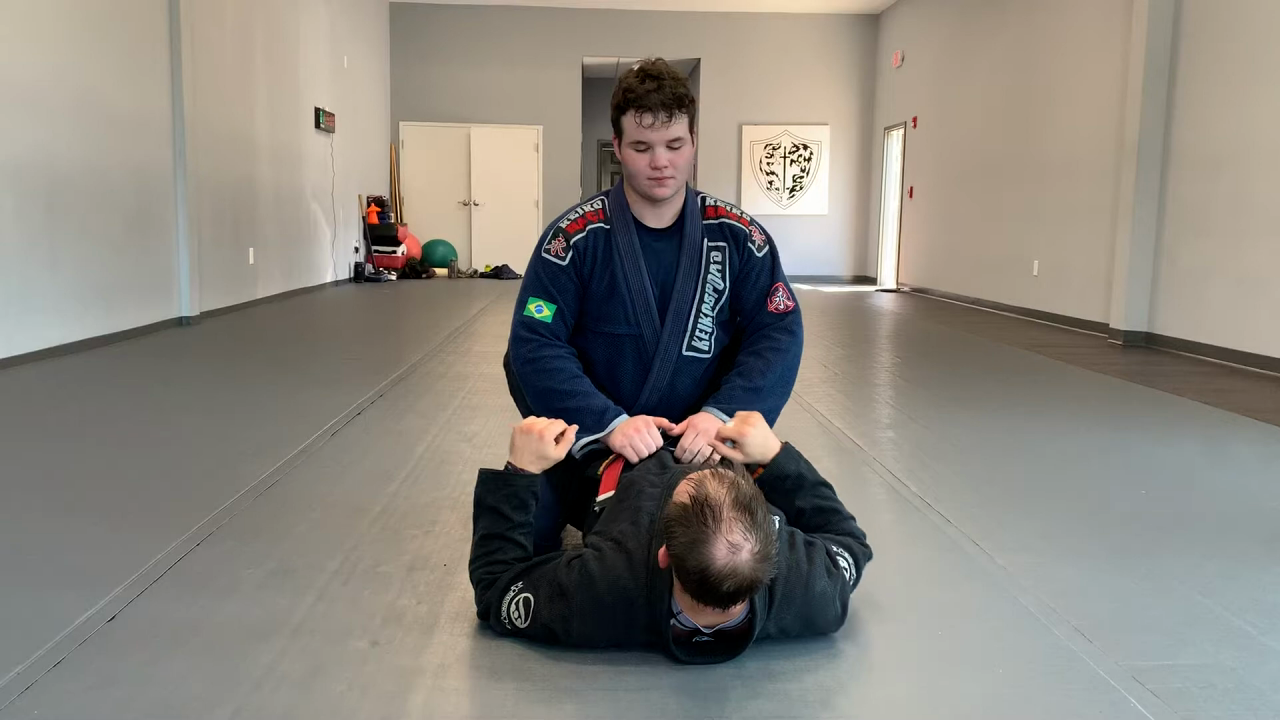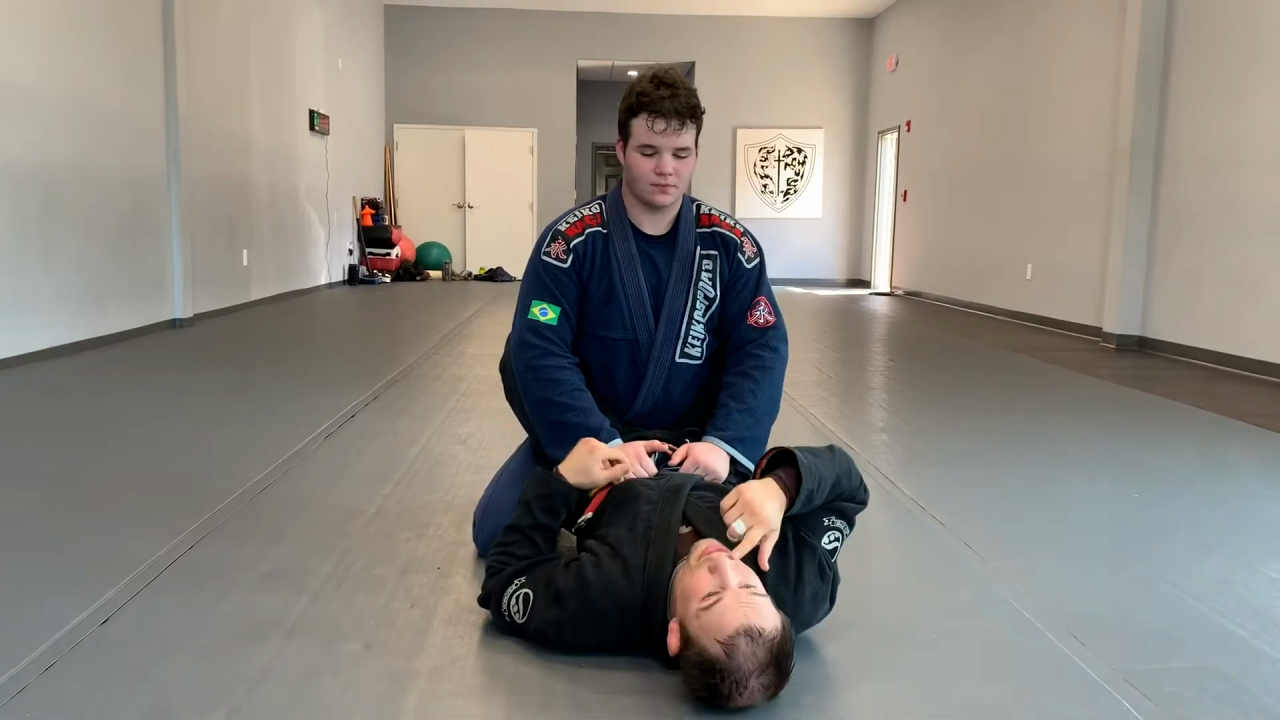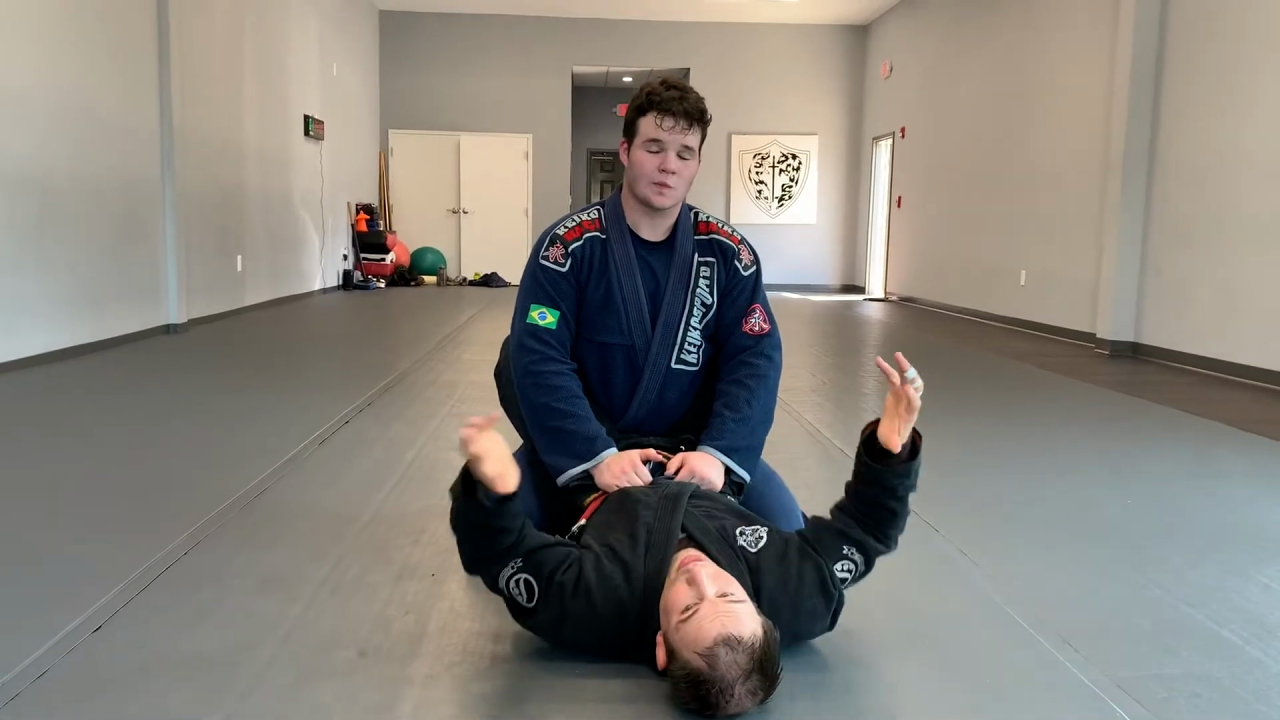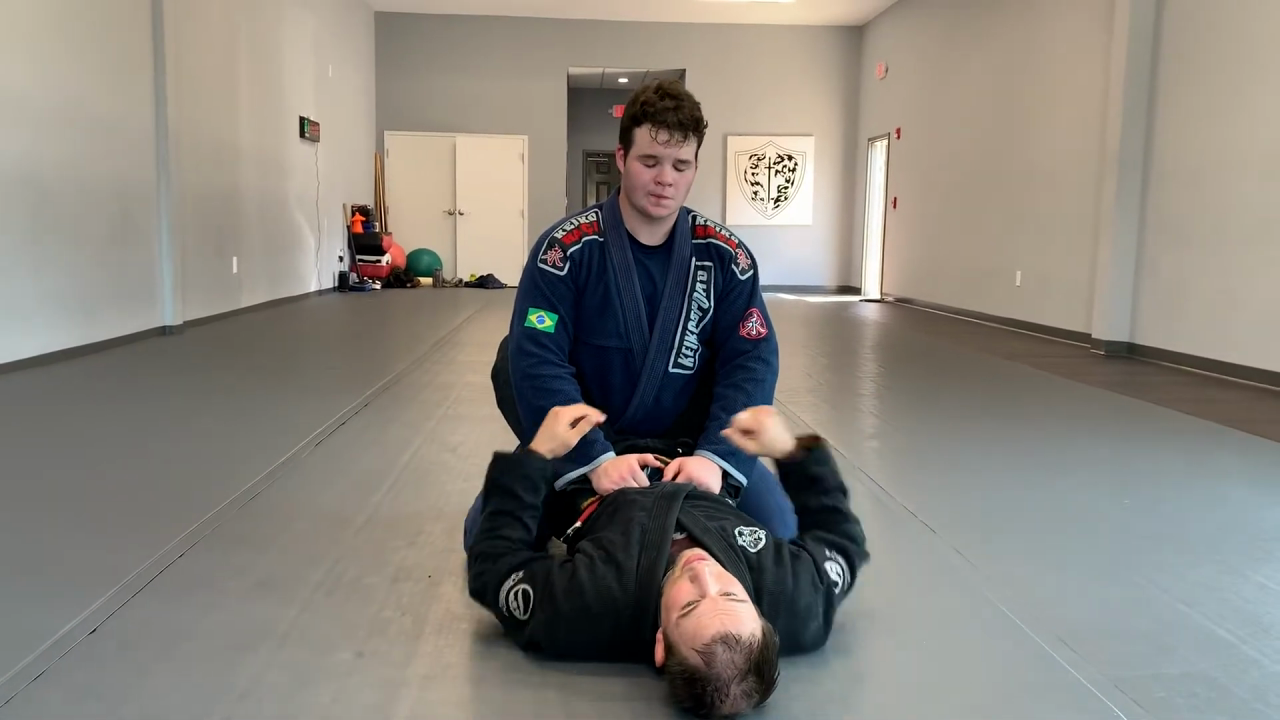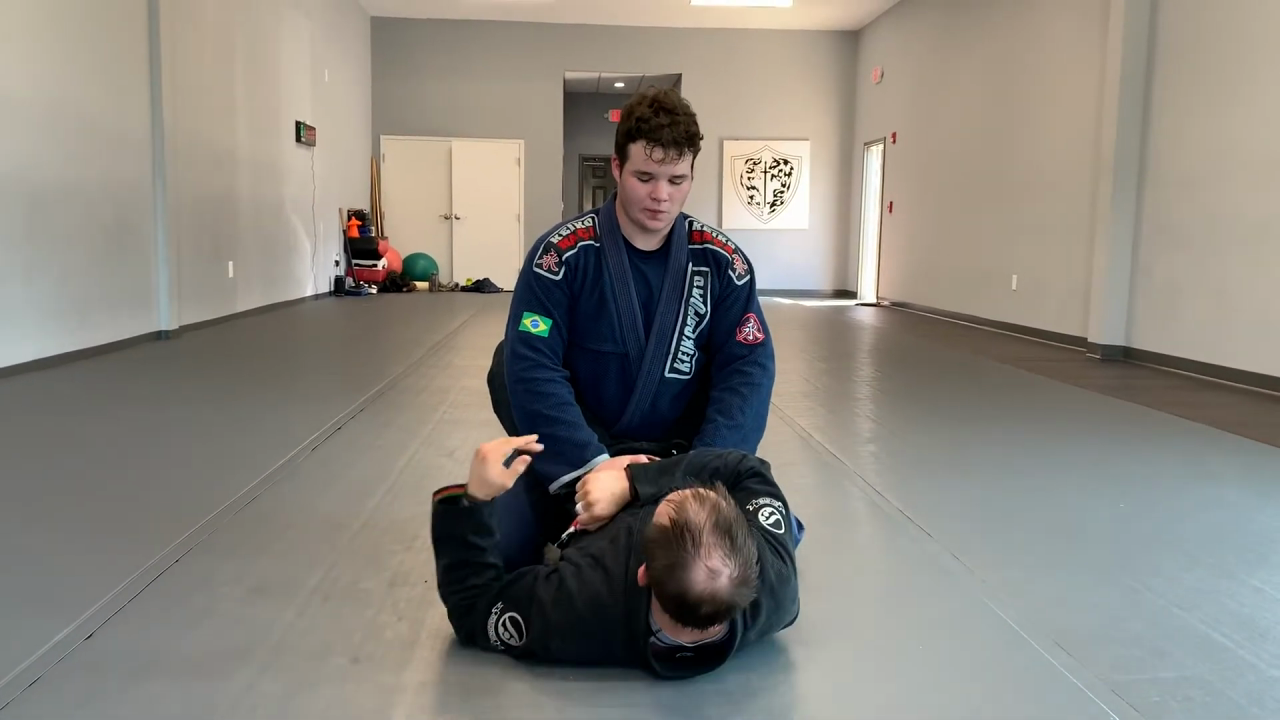
dt=1s
person 1, frame 1
left shoulder: (738, 235)
right shoulder: (574, 236)
left elbow: (779, 333)
right elbow: (534, 342)
left wrist: (722, 414)
right wrist: (608, 423)
left hip: (700, 443)
right hip: (590, 437)
person 1, frame 2
left shoulder: (728, 243)
right shoulder: (572, 239)
left elbow: (761, 349)
right elbow: (538, 353)
left wrist: (722, 442)
right wrist: (602, 446)
left hip: (694, 440)
right hip: (584, 437)
right knee: (498, 531)
person 1, frame 3
left shoulder: (726, 251)
right shoulder: (570, 243)
left elbow: (755, 357)
right elbow: (537, 357)
left wrist: (717, 451)
right wrist: (597, 454)
left hip: (691, 444)
right hip: (584, 443)
left knee: (782, 531)
person 1, frame 4
left shoulder: (725, 255)
right shoulder: (568, 247)
left elbow: (752, 361)
right elbow: (536, 361)
left wrist: (713, 454)
right wrist: (595, 457)
left hip: (686, 444)
right hip: (584, 442)
left knee: (778, 530)
person 1, frame 5
left shoulder: (722, 261)
right shoulder: (562, 252)
left elbow: (745, 366)
right elbow: (530, 364)
right wrist: (590, 461)
left hip: (684, 454)
right hip: (580, 456)
person 2, frame 1
left shoulder: (599, 598)
right shoulder: (813, 598)
left elbow: (495, 588)
right elbow: (848, 542)
left wrist: (521, 471)
right wrist: (774, 455)
person 2, frame 2
left shoulder: (594, 607)
right shoulder: (802, 593)
left elbow: (503, 586)
right elbow: (846, 485)
left wrist: (559, 481)
right wrist: (783, 485)
person 2, frame 3
left shoulder: (590, 610)
right shoulder: (799, 602)
left elbow: (496, 551)
right elbow: (865, 527)
left wrist: (493, 485)
right wrist: (893, 447)
person 2, frame 4
left shoulder: (587, 612)
right shoulder: (791, 606)
left elbow: (494, 567)
right elbow: (840, 541)
left wrist: (535, 456)
right wrist: (790, 451)
person 2, frame 5
left shoulder: (580, 614)
right shoulder: (774, 592)
left elbow: (471, 608)
right elbow: (748, 472)
left wrist: (474, 497)
right wrist: (632, 481)
